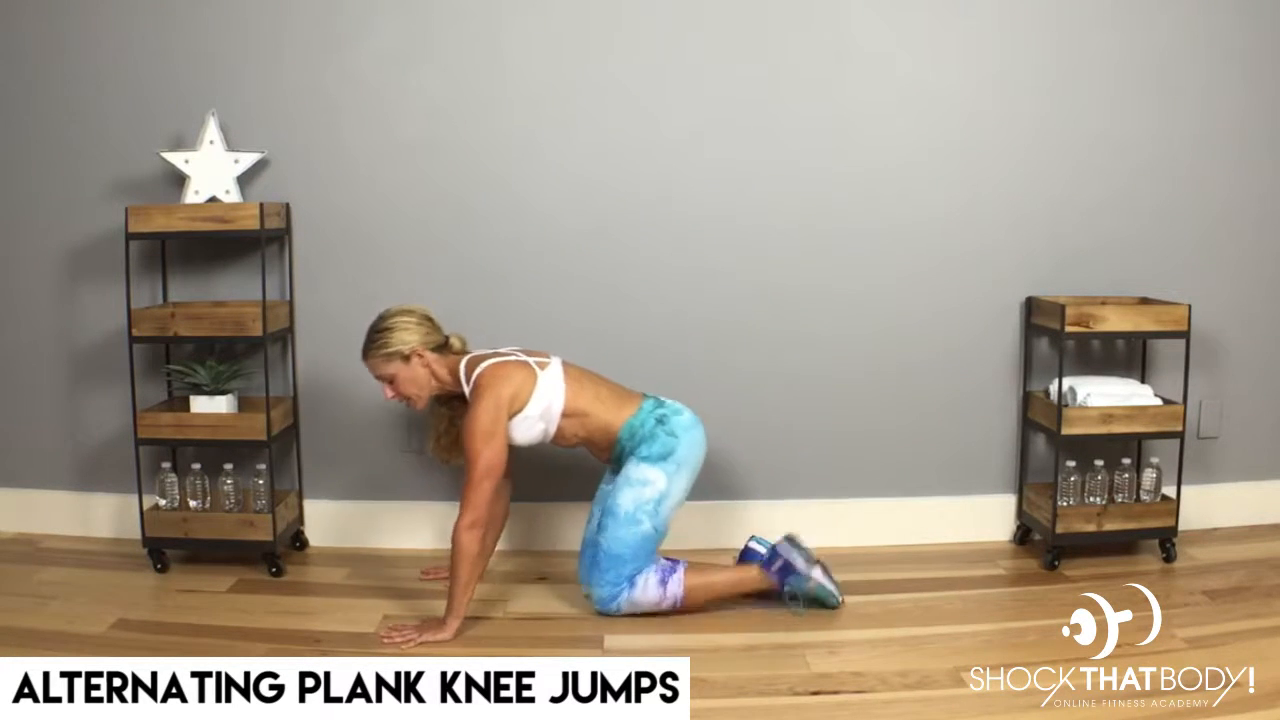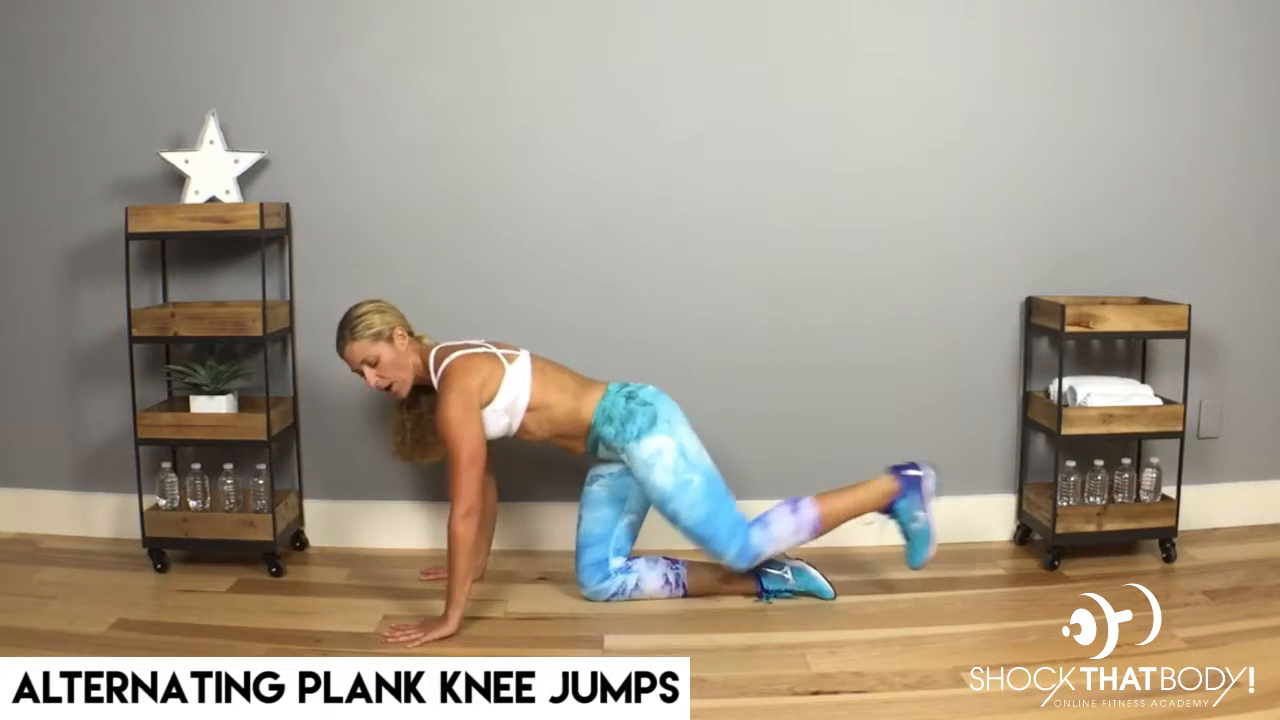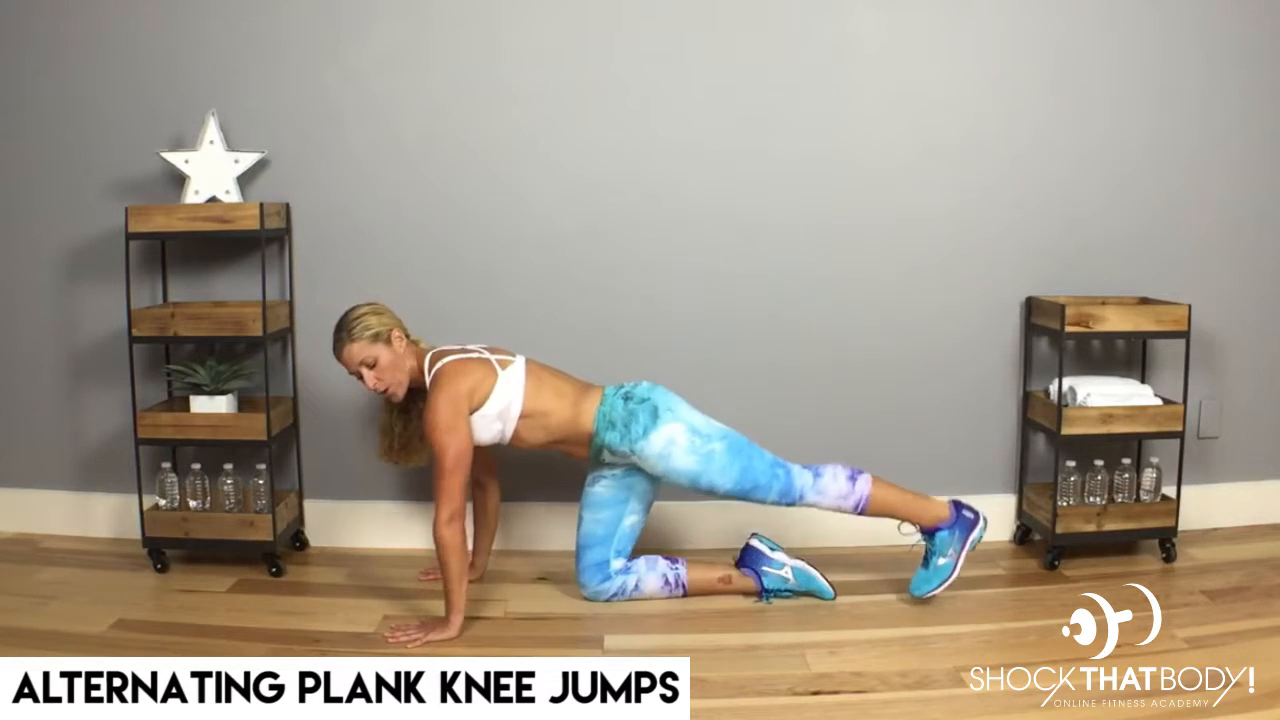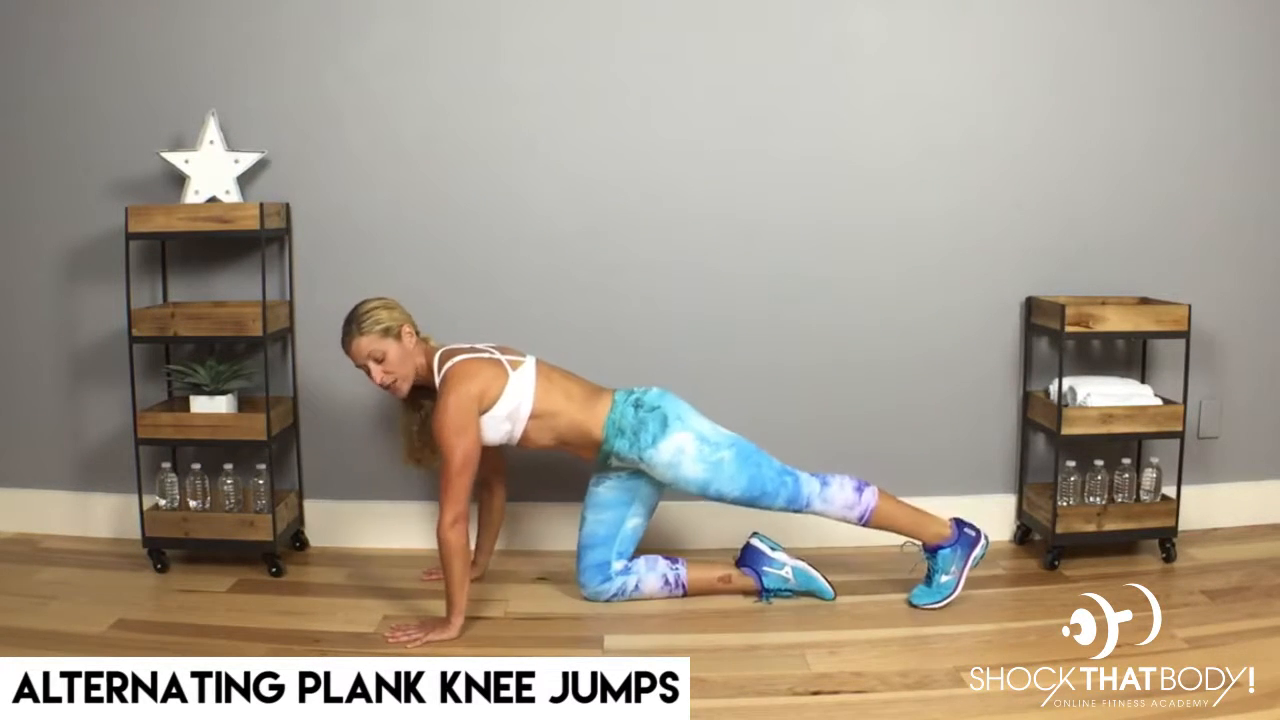
dt=0.3s
person 1, frame 1
left shoulder: (487, 395)
right shoulder: (476, 378)
left elbow: (471, 521)
right elbow: (498, 490)
left wrist: (450, 622)
right wrist: (475, 568)
left hip: (663, 435)
right hip: (639, 442)
left knee: (615, 596)
right knee: (599, 580)
left ankle: (776, 570)
right ankle: (756, 568)
person 1, frame 2
left shoulder: (454, 386)
right shoulder: (445, 376)
left elbow: (465, 513)
right elbow: (484, 489)
left wrist: (449, 617)
right wrist: (471, 567)
left hip: (638, 420)
right hip: (613, 444)
left knee: (738, 543)
right knee: (599, 581)
left ankle: (895, 488)
right ankle: (761, 577)
person 1, frame 3
left shoulder: (443, 394)
right shoulder: (450, 377)
left elbow: (447, 518)
right elbow: (486, 482)
left wrist: (452, 618)
right wrist: (476, 564)
left hip: (639, 422)
right hip: (615, 453)
left knee: (785, 483)
right knee: (600, 581)
left ankle: (948, 520)
right ankle: (757, 573)
person 1, frame 4
left shoulder: (453, 395)
right shoulder: (459, 372)
left elbow: (452, 518)
right elbow: (493, 482)
left wrist: (452, 620)
right wrist: (479, 563)
left hip: (648, 428)
right hip: (621, 456)
left knee: (791, 489)
right knee: (599, 581)
left ankle: (951, 537)
right ankle: (755, 573)
